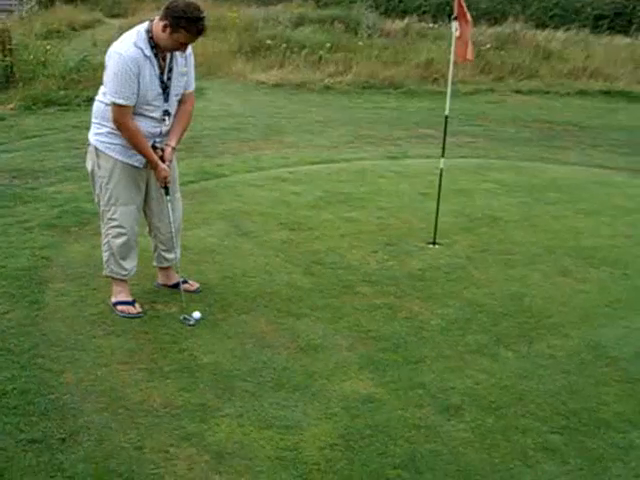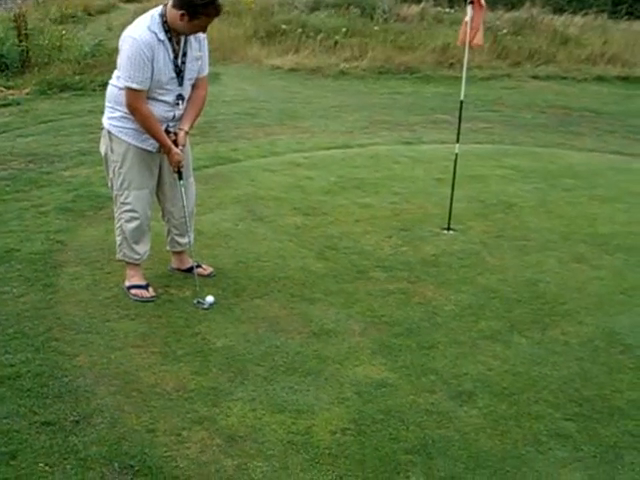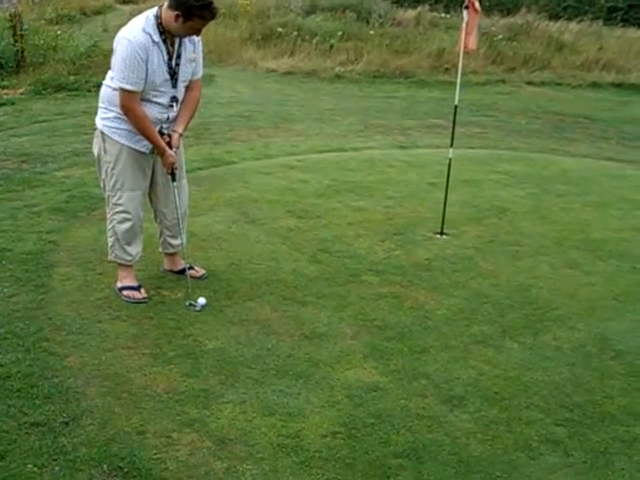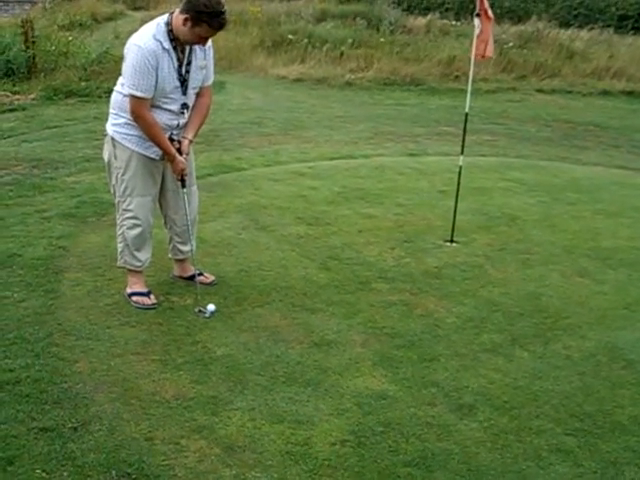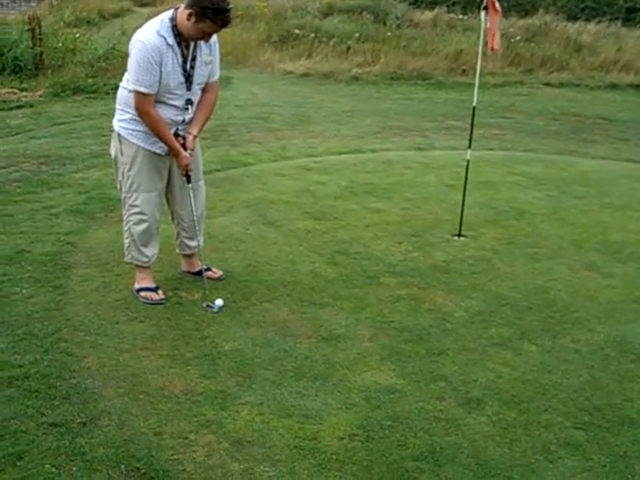
dt=0.4s
person 1, frame 1
left shoulder: (182, 50)
right shoulder: (126, 54)
left elbow: (186, 101)
right elbow: (122, 120)
left wrist: (170, 146)
right wrist: (154, 163)
left hip: (159, 145)
right hip: (118, 147)
left knee: (168, 213)
right knee: (121, 220)
left ankle: (166, 272)
right ankle: (119, 287)
person 1, frame 2
left shoulder: (196, 35)
right shoulder: (140, 38)
left elbow: (199, 86)
right elbow: (135, 104)
left wrist: (183, 130)
right wrist: (167, 147)
left hip: (173, 130)
right hip: (131, 131)
left knee: (181, 197)
right knee: (135, 203)
left ankle: (180, 257)
right ankle: (133, 271)
person 1, frame 3
left shoulder: (190, 36)
right shoulder: (134, 40)
left elbow: (193, 88)
right elbow: (129, 105)
left wrist: (177, 131)
right wrist: (161, 148)
left hip: (166, 131)
right hip: (125, 132)
left knee: (174, 198)
right knee: (127, 205)
left ankle: (172, 258)
right ankle: (125, 272)
person 1, frame 4
left shoulder: (201, 43)
right shoulder: (145, 46)
left elbow: (204, 95)
right elbow: (140, 112)
left wrist: (187, 138)
right wrist: (171, 155)
left hip: (176, 137)
right hip: (135, 138)
left knee: (184, 205)
right knee: (137, 210)
left ankle: (182, 264)
right ankle: (135, 278)
person 1, frame 5
left shoulder: (208, 39)
right shoulder: (149, 42)
left elbow: (210, 90)
right elbow: (144, 107)
left wrist: (192, 133)
right wrist: (175, 150)
left hip: (183, 132)
right hip: (141, 134)
left knee: (191, 200)
right knee: (143, 206)
left ankle: (190, 259)
right ankle: (143, 273)
